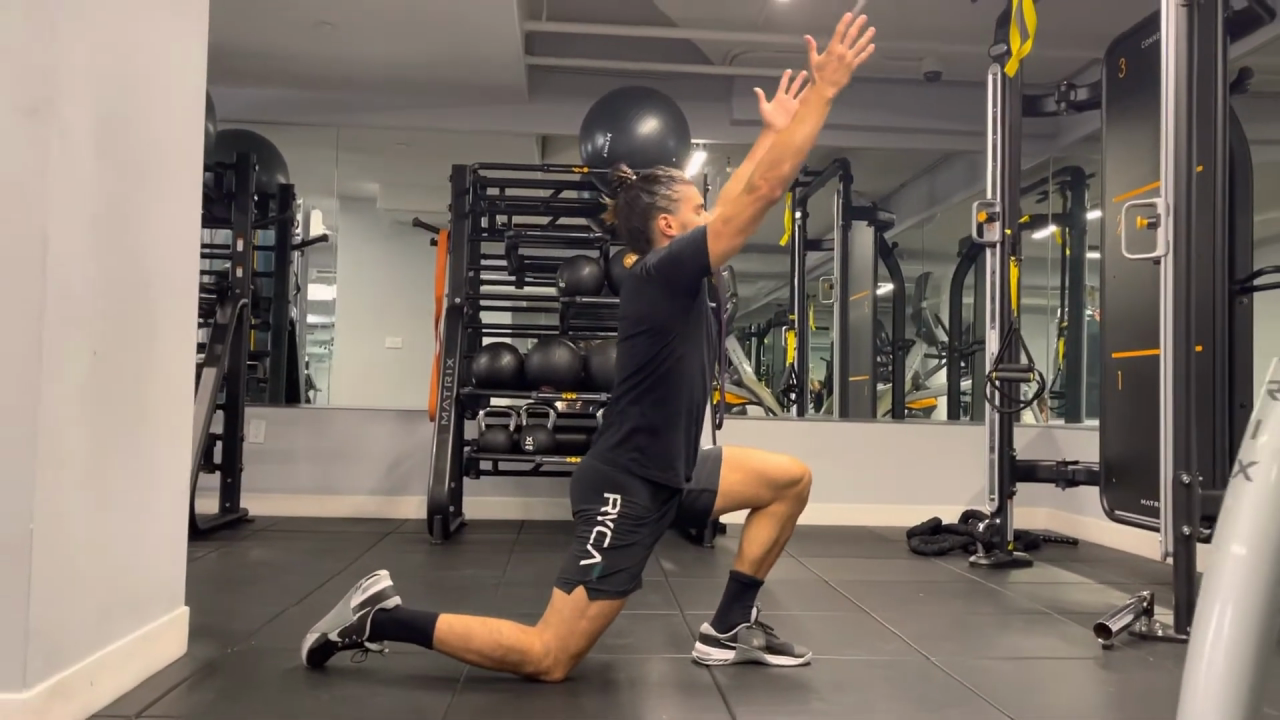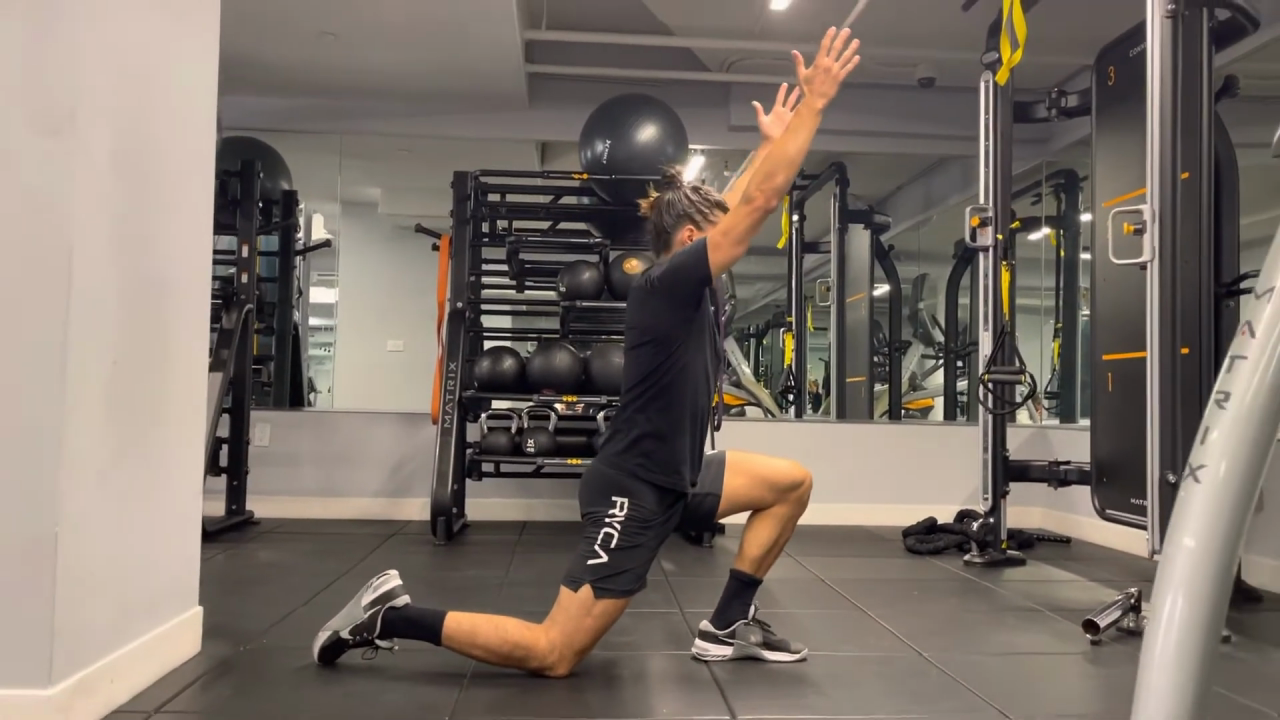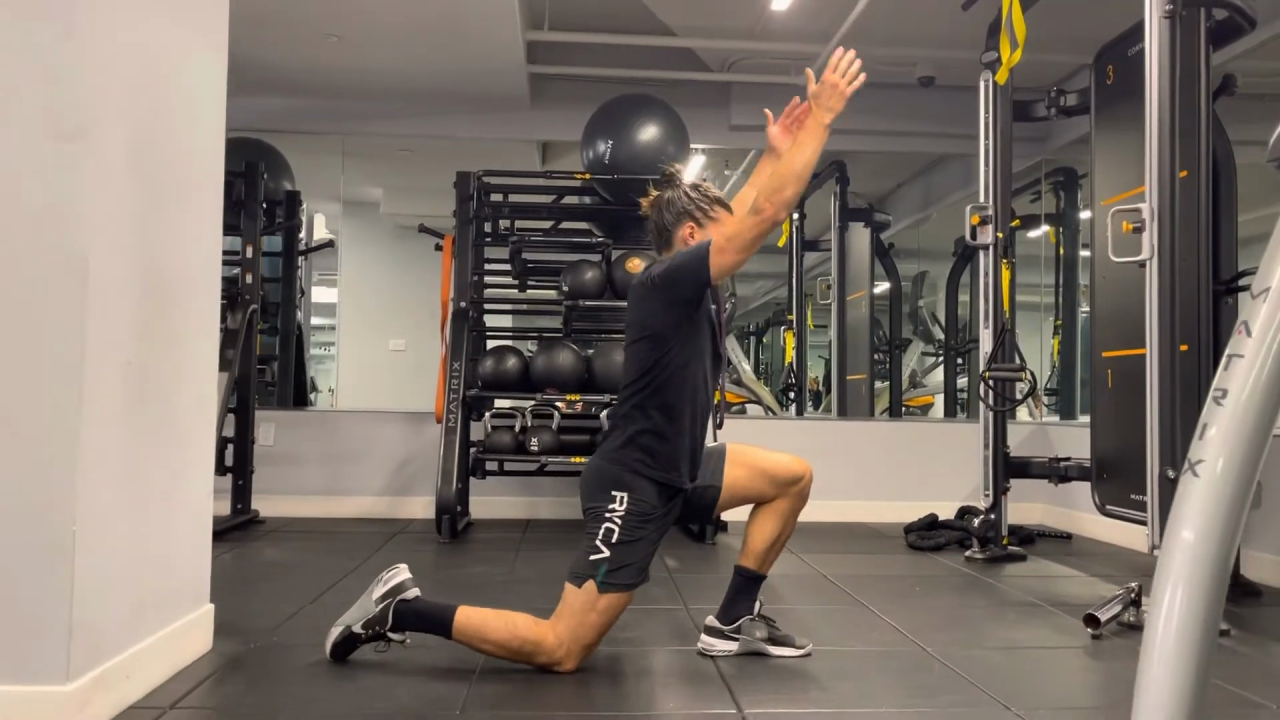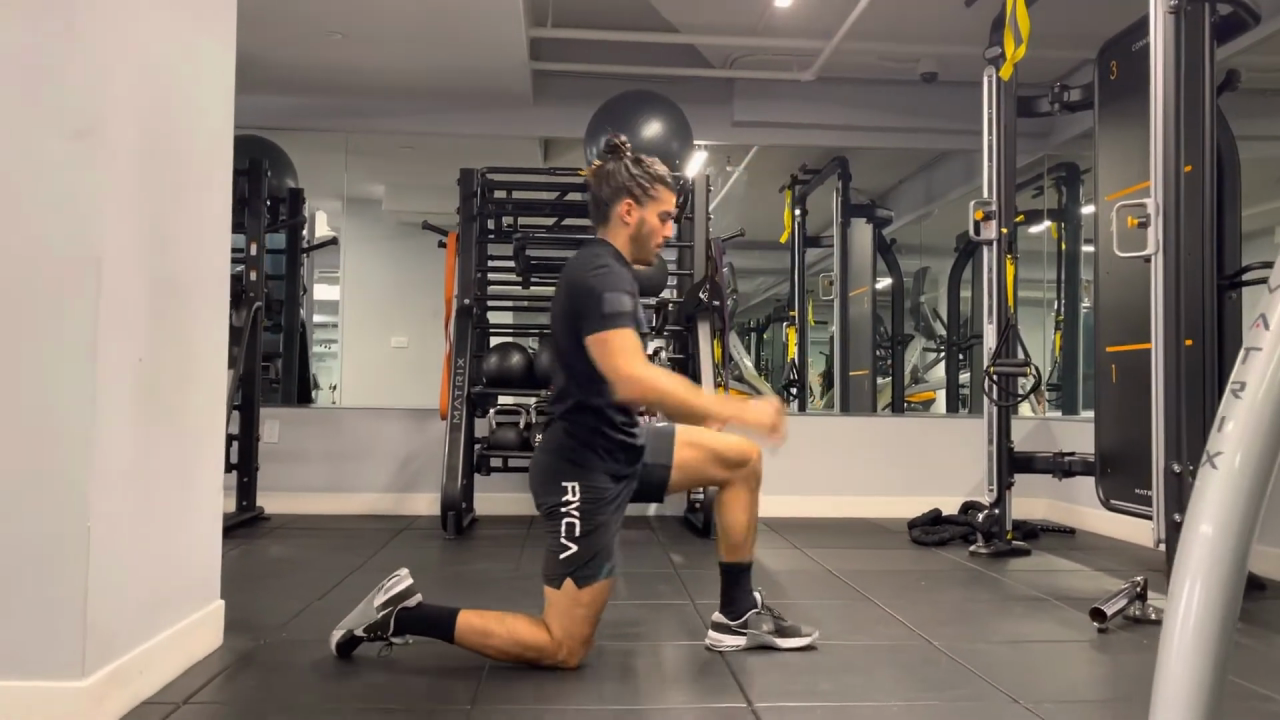
dt=0.4s
person 1, frame 1
left shoulder: (670, 277)
right shoulder: (663, 275)
left elbow: (739, 200)
right elbow: (761, 193)
left wrist: (773, 129)
right wrist: (825, 88)
left hip: (662, 473)
right hip: (627, 488)
left knee: (790, 480)
right knee: (547, 659)
left ankle: (730, 628)
right ankle: (382, 618)
person 1, frame 2
left shoulder: (676, 288)
right shoulder: (669, 284)
left elbow: (737, 207)
right elbow: (760, 201)
left wrist: (770, 139)
right wrist: (815, 100)
left hip: (668, 478)
right hip: (634, 492)
left knee: (791, 483)
right knee: (553, 654)
left ankle: (729, 625)
right ankle: (391, 617)
person 1, frame 3
left shoulder: (680, 288)
right shoulder: (669, 282)
left elbow: (739, 218)
right elbow: (768, 212)
left wrist: (776, 152)
right wrist: (822, 116)
left hip: (673, 472)
right hip: (635, 486)
left knee: (792, 477)
right knee: (561, 649)
left ankle: (733, 620)
right ankle: (402, 610)
person 1, frame 4
left shoulder: (607, 268)
right shoulder: (598, 277)
left elbow: (630, 377)
right elbow: (634, 381)
left wrist: (721, 407)
right wrist: (737, 411)
left hip: (622, 449)
right hip: (584, 471)
left knee: (740, 458)
right knee: (563, 648)
left ankle: (737, 613)
right ankle: (403, 615)
